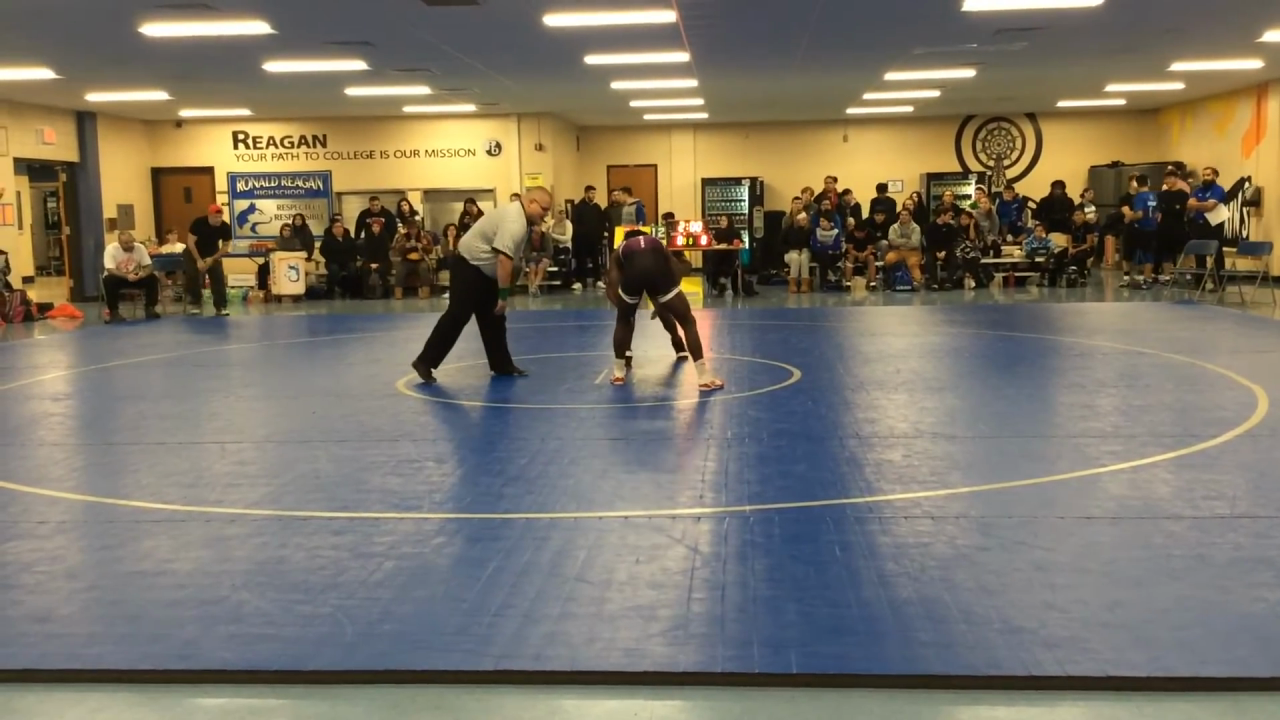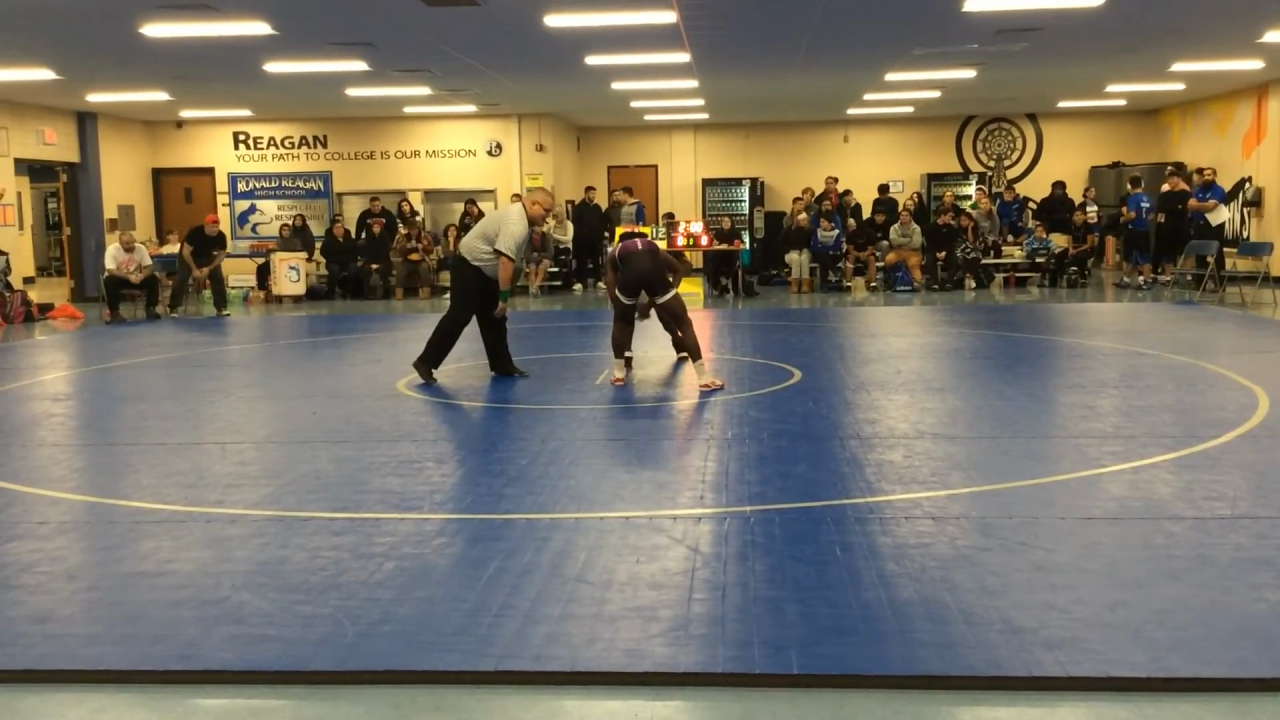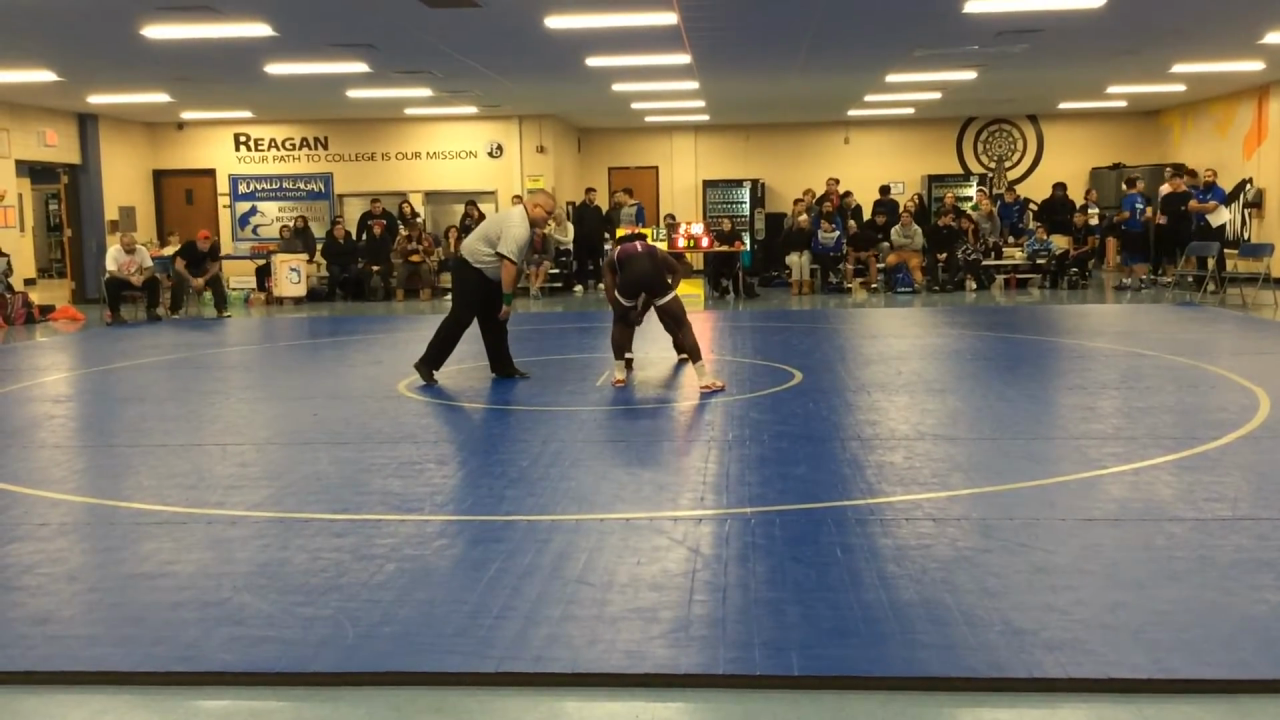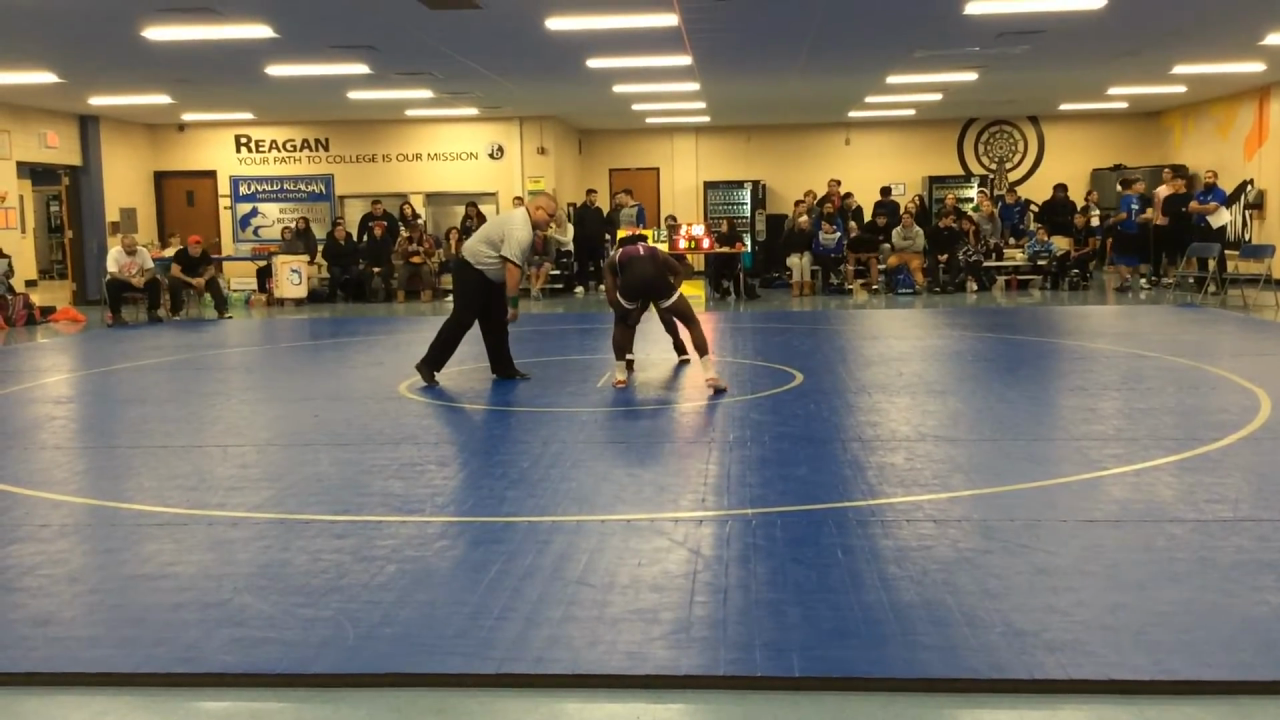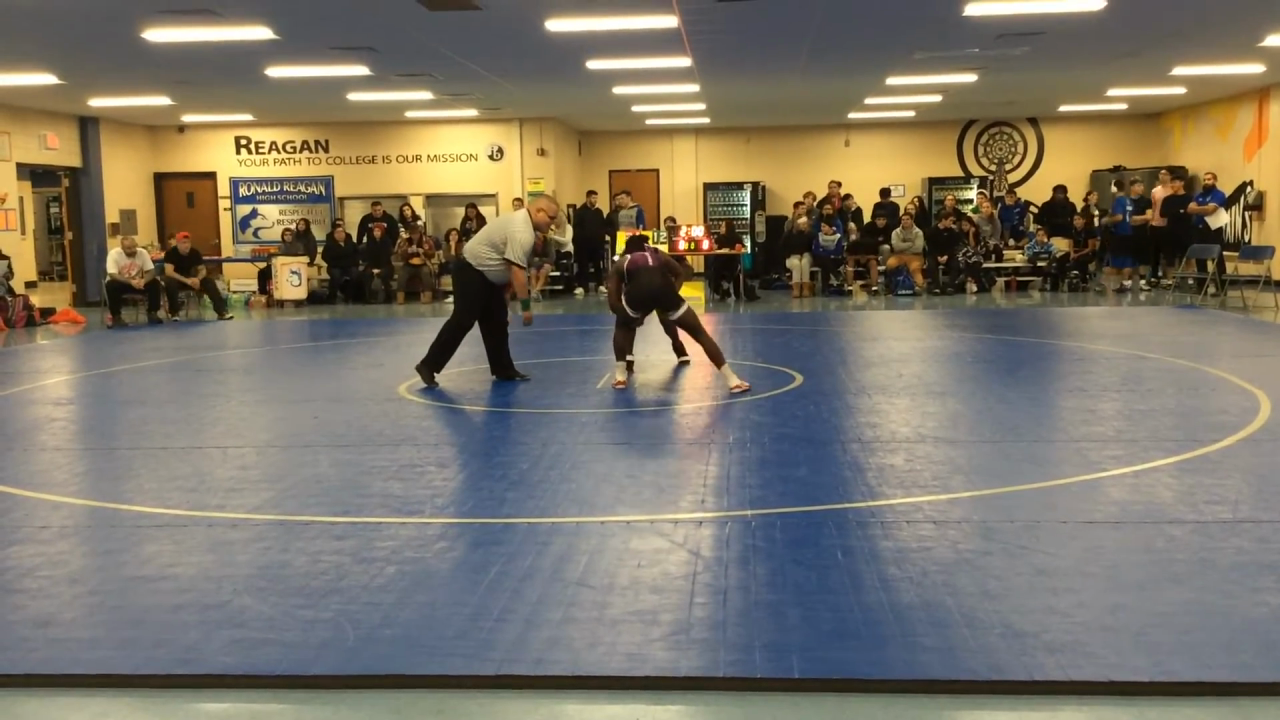
dt=0.2s
person 1, frame 1
left shoulder: (520, 217)
right shoulder: (514, 221)
left elbow: (508, 257)
right elbow: (504, 259)
left wrist: (501, 293)
right wrist: (503, 295)
left hip: (485, 271)
right hip: (468, 267)
left knee: (494, 319)
right knee: (457, 316)
left ankle: (502, 365)
right ankle: (425, 362)
person 1, frame 2
left shoulder: (521, 217)
right shoulder: (516, 223)
left elbow: (510, 260)
right elbow: (506, 261)
right wrist: (504, 297)
left hip: (486, 271)
right hip: (469, 267)
left knee: (494, 319)
right knee: (458, 317)
left ankle: (503, 366)
right ankle: (426, 362)
person 1, frame 3
left shoulder: (521, 219)
right shoulder: (518, 226)
left elbow: (510, 262)
right elbow: (508, 264)
right wrist: (508, 301)
left hip: (487, 273)
right hip: (470, 269)
left knee: (495, 320)
right knee: (460, 319)
left ankle: (504, 367)
right ankle: (427, 363)
person 1, frame 4
left shoulder: (522, 221)
right shoulder: (520, 229)
left elbow: (512, 265)
right elbow: (512, 268)
left wrist: (506, 294)
right wrist: (514, 304)
left hip: (488, 274)
right hip: (471, 271)
left knee: (497, 321)
right knee: (461, 320)
left ankle: (504, 369)
right ankle: (428, 365)
person 1, frame 5
left shoulder: (523, 221)
right shoulder: (522, 231)
right elbow: (518, 271)
left wrist: (505, 289)
right wrist: (526, 307)
left hip: (488, 275)
right hip: (472, 272)
left knee: (497, 323)
right knee: (462, 321)
left ankle: (504, 370)
right ankle: (428, 365)
person 2, frame 1
left shoulder: (619, 251)
right shoulder: (658, 245)
left elbow: (612, 289)
right elbow: (676, 272)
left wrist: (627, 310)
right wrist: (661, 304)
left hip: (632, 272)
right hip: (658, 270)
left knee: (623, 321)
right knee: (688, 322)
left ankle: (619, 374)
right ankle: (704, 378)
person 2, frame 2
left shoulder: (615, 253)
right shoulder: (653, 247)
left elbow: (612, 290)
left wrist: (631, 312)
left hip: (629, 273)
right hip: (654, 271)
left knee: (621, 321)
right knee: (684, 323)
left ankle: (619, 374)
right ankle: (704, 379)
person 2, frame 3
left shoulder: (613, 256)
right shoulder: (652, 250)
left elbow: (611, 295)
left wrist: (630, 313)
left hip: (629, 276)
right hip: (654, 273)
left knee: (620, 322)
right knee: (683, 325)
left ankle: (619, 375)
right ankle: (705, 380)
person 2, frame 4
left shoulder: (615, 258)
right shoulder: (655, 252)
left elbow: (611, 297)
left hip: (631, 279)
right hip: (657, 276)
left knee: (621, 324)
right knee: (692, 323)
left ankle: (621, 376)
right ankle: (710, 375)
person 2, frame 5
left shoulder: (620, 264)
right shoulder: (660, 256)
left elbow: (613, 304)
left wrist: (635, 316)
left hip: (638, 291)
right hip: (663, 290)
left knee: (622, 326)
right knee: (700, 334)
left ankle: (620, 377)
right ankle: (733, 381)
